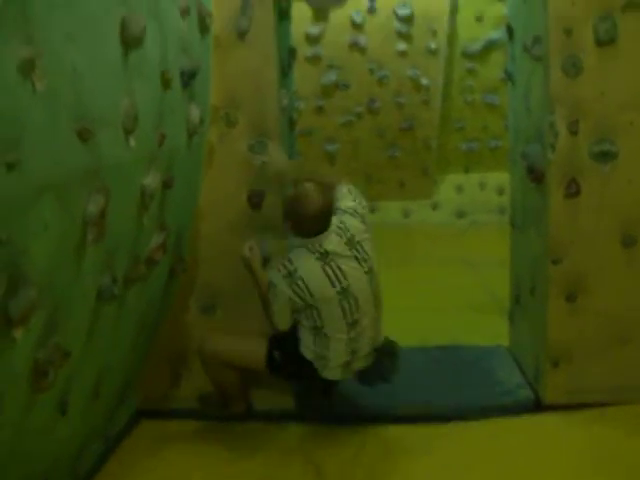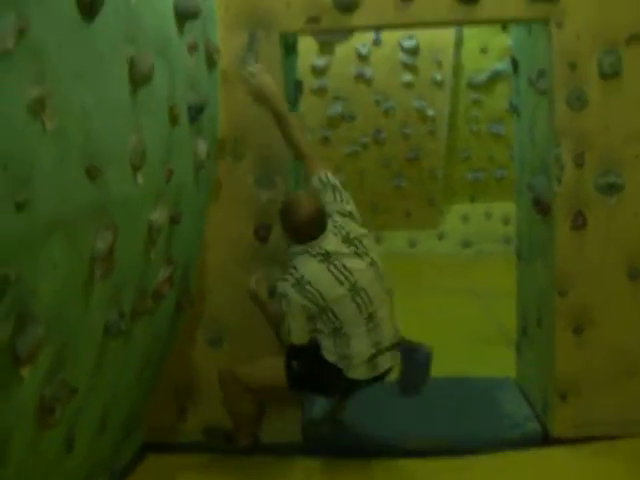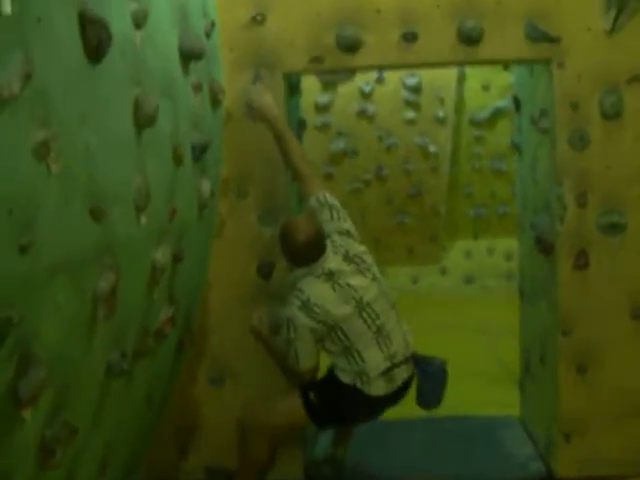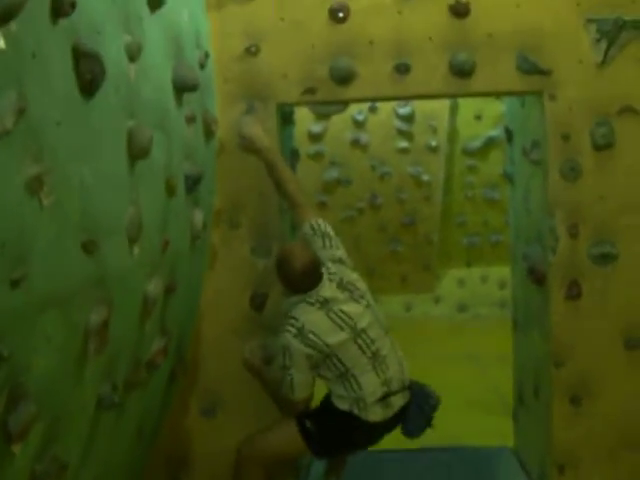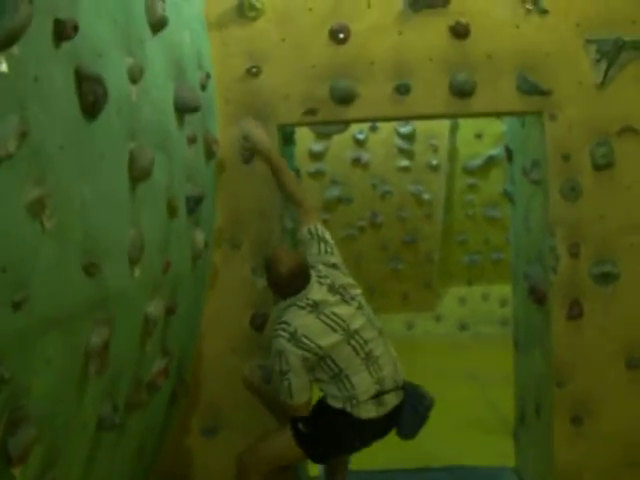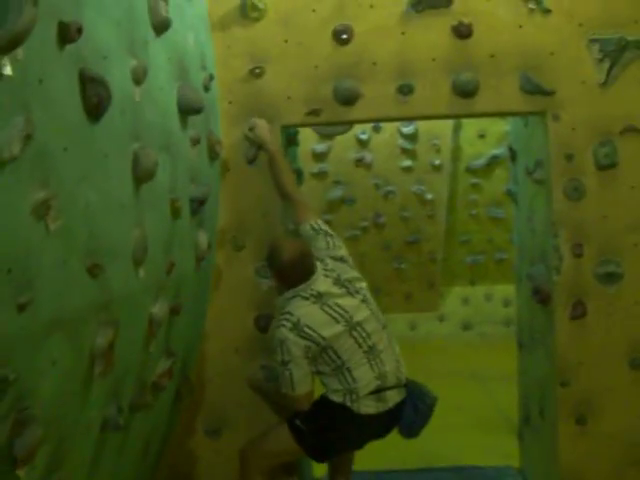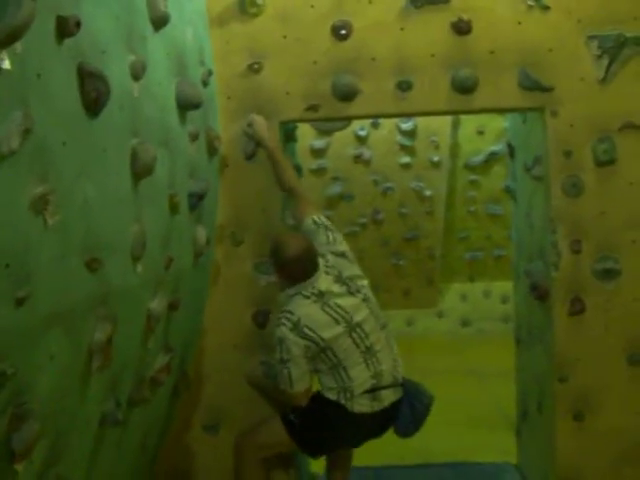
dt=0.2s
person 1, frame 1
left shoulder: (288, 274)
right shoulder: (353, 225)
left elbow: (279, 320)
right elbow: (342, 188)
left wrist: (255, 268)
right wrist: (295, 179)
left hip: (323, 368)
right hip: (368, 353)
left knee: (210, 348)
left ankle: (236, 403)
person 1, frame 2
left shoulder: (296, 283)
right shoulder: (346, 221)
left elbow: (297, 342)
right elbow: (309, 158)
left wrist: (263, 303)
right wrist: (273, 101)
left hip: (347, 371)
right hip: (387, 355)
left knee: (233, 376)
left ankle: (243, 442)
person 1, frame 3
left shoulder: (302, 307)
right shoulder: (345, 240)
left elbow: (303, 375)
right elbow: (308, 179)
left wrist: (266, 336)
right wrist: (275, 120)
left hip: (366, 393)
right hip: (402, 374)
left knee: (253, 422)
person 1, frame 4
left shoulder: (296, 334)
right shoulder: (338, 267)
left elbow: (297, 403)
right elbow: (300, 204)
left wrist: (259, 368)
right wrist: (265, 149)
left hip: (362, 419)
right hip: (399, 399)
person 1, frame 5
left shoulder: (289, 336)
right shoulder: (330, 270)
left elbow: (297, 409)
right elbow: (303, 205)
left wrist: (258, 385)
right wrist: (267, 151)
left hip: (358, 418)
right hip: (391, 402)
person 1, frame 6
left shoulder: (291, 326)
right shoulder: (335, 262)
left elbow: (299, 403)
right elbow: (296, 201)
left wrist: (262, 385)
right wrist: (270, 145)
left hip: (359, 414)
right hip: (394, 400)
person 1, frame 7
left shoulder: (291, 324)
right shoulder: (337, 258)
left elbow: (297, 398)
right elbow: (299, 195)
left wrist: (260, 382)
right wrist: (269, 142)
left hip: (354, 413)
right hip: (391, 400)
left knee: (248, 446)
